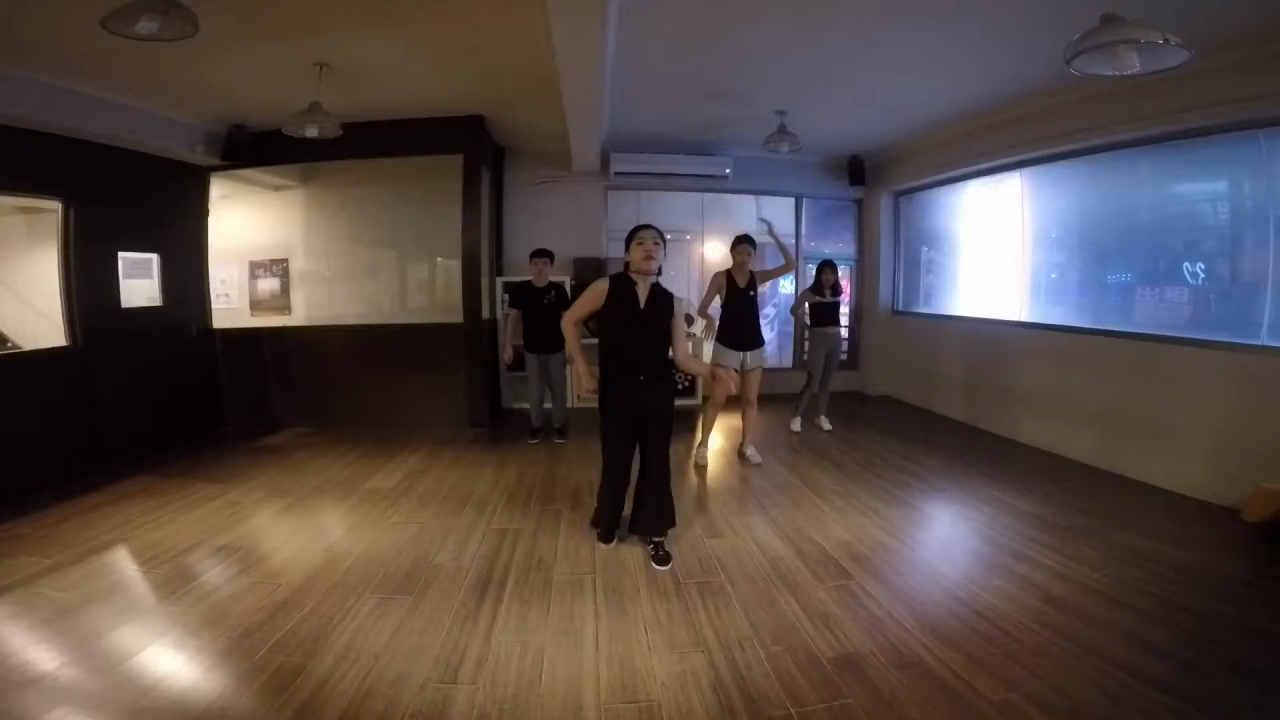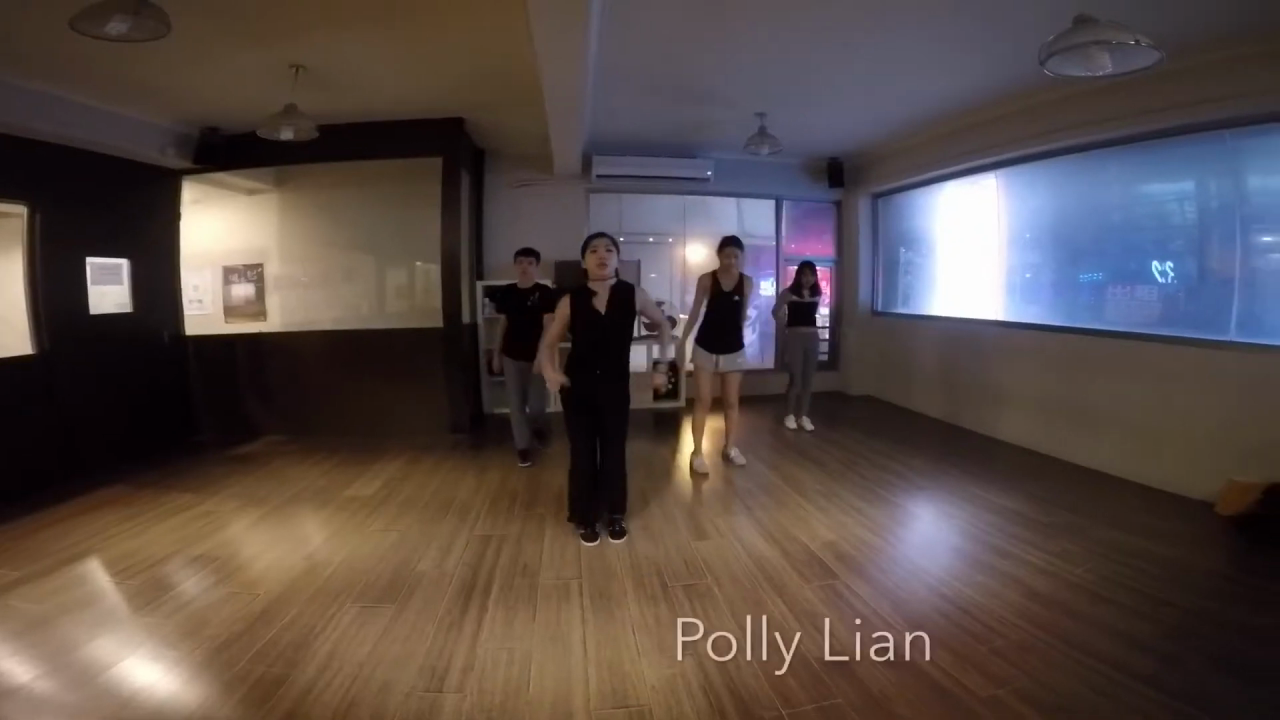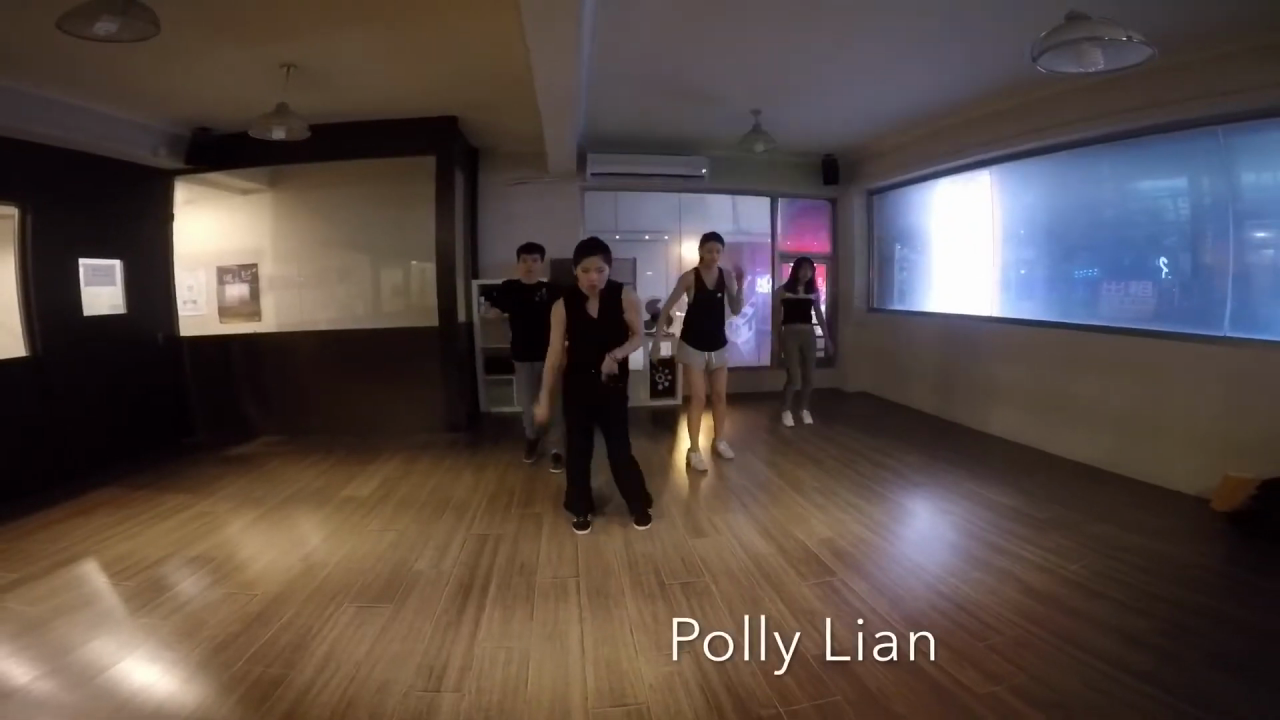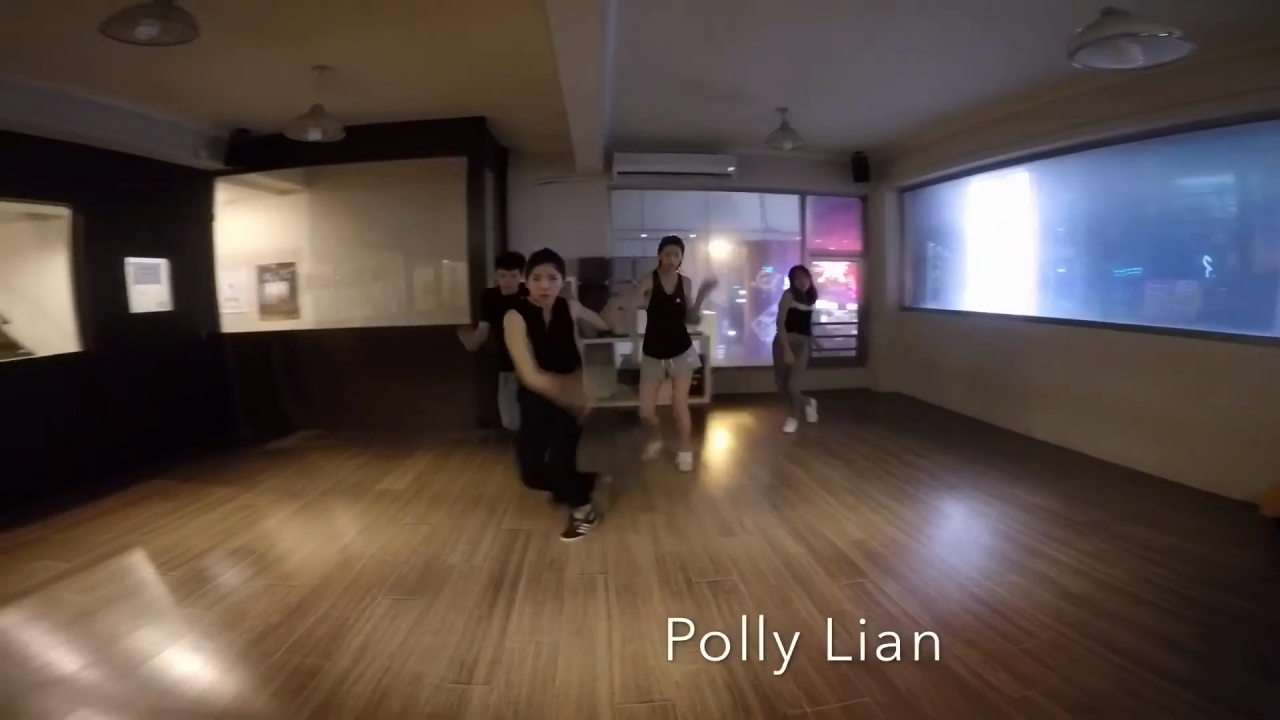
dt=0.7s
person 1, frame 1
left shoulder: (670, 302)
right shoulder: (607, 288)
left elbow: (683, 357)
right elbow: (570, 321)
left wrist: (712, 372)
right wrist: (581, 368)
left hip: (658, 393)
right hip: (617, 393)
left knee: (657, 464)
right knee: (616, 463)
left ankle: (654, 534)
right ankle: (607, 523)
person 1, frame 2
left shoulder: (634, 295)
right shoulder: (570, 301)
left elbow: (663, 326)
right elbow: (549, 342)
left wrist: (661, 368)
right wrist: (549, 369)
left hip: (615, 387)
right hip: (578, 388)
left knee: (613, 453)
right knee: (582, 455)
left ankle: (615, 514)
right ankle: (585, 518)
person 1, frame 3
left shoulder: (624, 295)
right shoulder: (564, 305)
left elbow: (639, 336)
right elbow: (554, 355)
left wrist: (617, 353)
right wrist: (544, 398)
left hip: (612, 383)
right hip: (576, 384)
left knee: (618, 446)
right knee: (578, 449)
left ankle: (639, 504)
right ankle: (581, 509)
person 1, frame 4
left shoulder: (568, 308)
right shoulder: (515, 318)
left elbow: (595, 321)
right elbow: (529, 374)
right wrist: (562, 389)
left hip: (567, 400)
right hip: (535, 401)
left knee: (557, 465)
right knee: (531, 469)
left ankle: (582, 509)
right ankle: (579, 490)
person 2, frame 1
left shoulder: (758, 277)
right shoulder: (721, 277)
left elbow: (790, 265)
right elbow: (702, 308)
left wrist: (775, 237)
right wrist: (709, 318)
left hip: (754, 346)
right hip: (727, 345)
left knee: (750, 400)
right knee: (718, 399)
left ankle: (746, 445)
right ankle: (702, 445)
person 2, frame 2
left shoulder: (746, 282)
right shoulder: (706, 280)
left elbow: (742, 315)
right elbow: (695, 313)
left wrist: (740, 338)
right wrist: (682, 343)
left hip: (733, 349)
right hip: (705, 347)
left knee: (731, 401)
right knee: (703, 401)
left ankle: (730, 447)
right ankle: (697, 453)
person 2, frame 3
left shoulder: (724, 276)
right shoulder: (689, 278)
left elbow: (736, 309)
right elbow: (667, 308)
left wrist: (740, 285)
right wrist: (660, 335)
left hip: (718, 345)
right hip: (693, 344)
left knee: (720, 396)
right knee: (698, 398)
left ankle: (720, 440)
right ankle: (693, 450)
person 2, frame 4
left shoulder: (685, 282)
right shoulder: (649, 281)
left elbow: (692, 320)
right elbow: (631, 309)
left wrist: (702, 295)
left hip: (681, 352)
right hip: (653, 354)
left knee: (679, 406)
right knee: (646, 411)
left ankle: (686, 449)
right ankle: (656, 437)
person 3, frame 1
left shoulder: (558, 290)
right shoulder: (520, 290)
right elbow: (513, 318)
right wrist: (508, 346)
left hip: (555, 349)
right hip: (532, 350)
left knee: (558, 391)
right knee: (535, 392)
left ankle: (559, 425)
right ankle: (537, 425)
person 3, frame 2
left shoulder: (544, 292)
right shoulder: (506, 292)
left elbow: (548, 325)
right elbow: (503, 323)
right wrist: (497, 353)
left hip: (535, 356)
right hip: (511, 356)
left knee: (537, 403)
right knee: (516, 403)
left ankle: (538, 428)
right ankle: (523, 446)
person 3, frame 3
left shoulder: (552, 290)
right shoulder: (507, 288)
right elbow: (492, 312)
right wrist: (493, 312)
right hip: (523, 358)
left knee: (554, 406)
right knee: (529, 408)
left ankle: (555, 450)
right ankle: (532, 438)
person 3, frame 4
left shoulder: (529, 295)
right shoulder: (489, 297)
right elbow: (483, 332)
right wrist: (469, 339)
right hip: (506, 368)
left knee: (511, 420)
person 4, frame 1
left shoulder: (838, 293)
right shoulder: (809, 293)
right elbow: (794, 311)
right wrist: (807, 326)
left hip: (835, 338)
right hip: (818, 338)
left knee: (826, 380)
right knee: (813, 380)
left ankle: (821, 416)
right ankle: (797, 417)
person 4, frame 2
left shoulder: (816, 294)
right shoulder: (788, 293)
right elbow: (776, 313)
left hip: (812, 338)
right hip: (794, 337)
left knee: (808, 380)
right knee: (795, 379)
left ankle: (803, 416)
right ankle: (790, 415)
person 4, frame 3
left shoulder: (813, 291)
right shoulder: (783, 291)
left elbow: (819, 315)
right elbow: (777, 316)
left wrist: (827, 338)
right wrist: (777, 340)
left hip: (808, 334)
right hip: (790, 334)
left knee: (809, 376)
right knee: (794, 376)
left ankle: (804, 409)
right ankle: (787, 411)
person 4, frame 4
left shoulder: (811, 298)
right shoulder: (788, 295)
right elbow: (780, 323)
left wrist: (812, 339)
right wrist: (786, 349)
left hip: (802, 344)
right hip: (783, 344)
left knee: (793, 385)
right knee: (783, 385)
left ankle: (793, 417)
right ankle: (807, 402)
